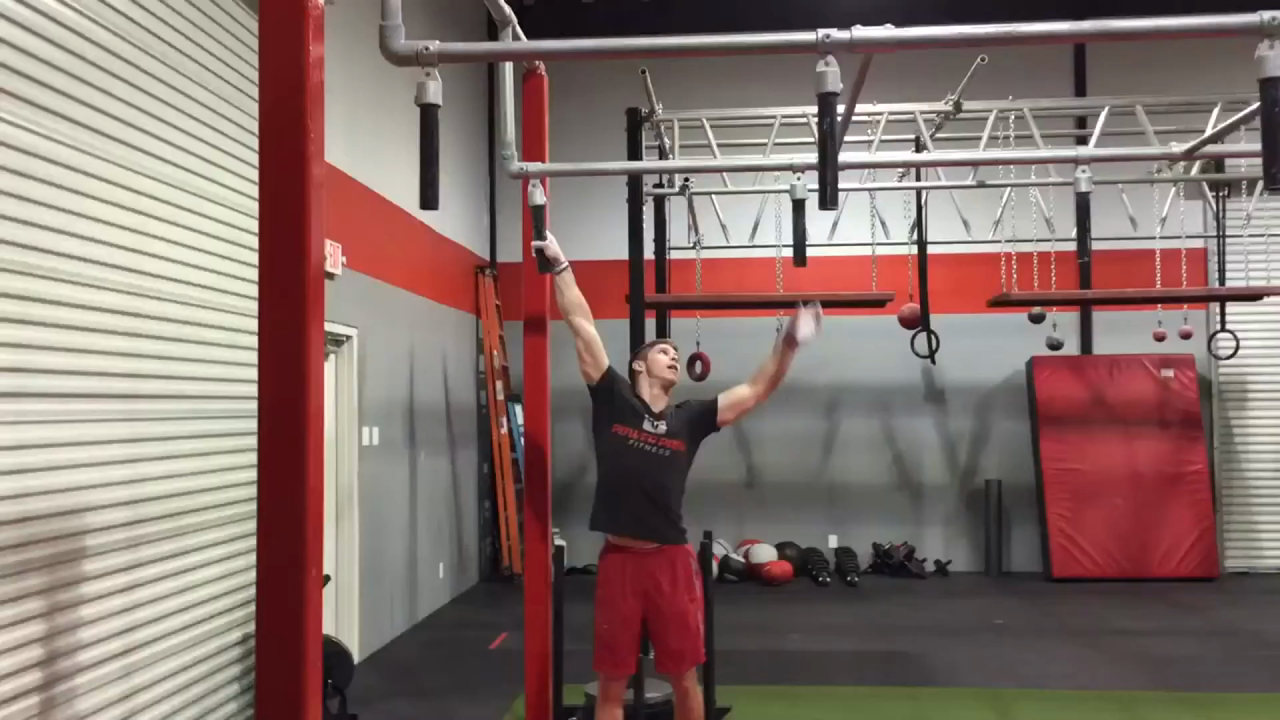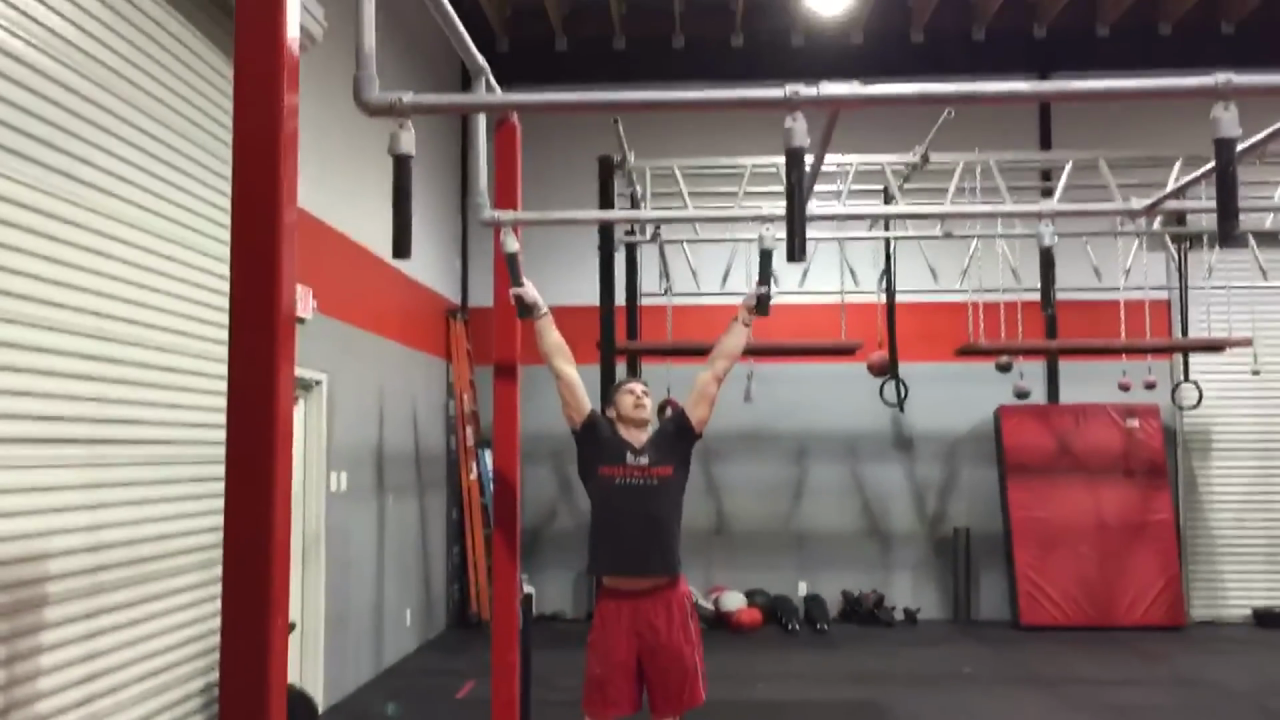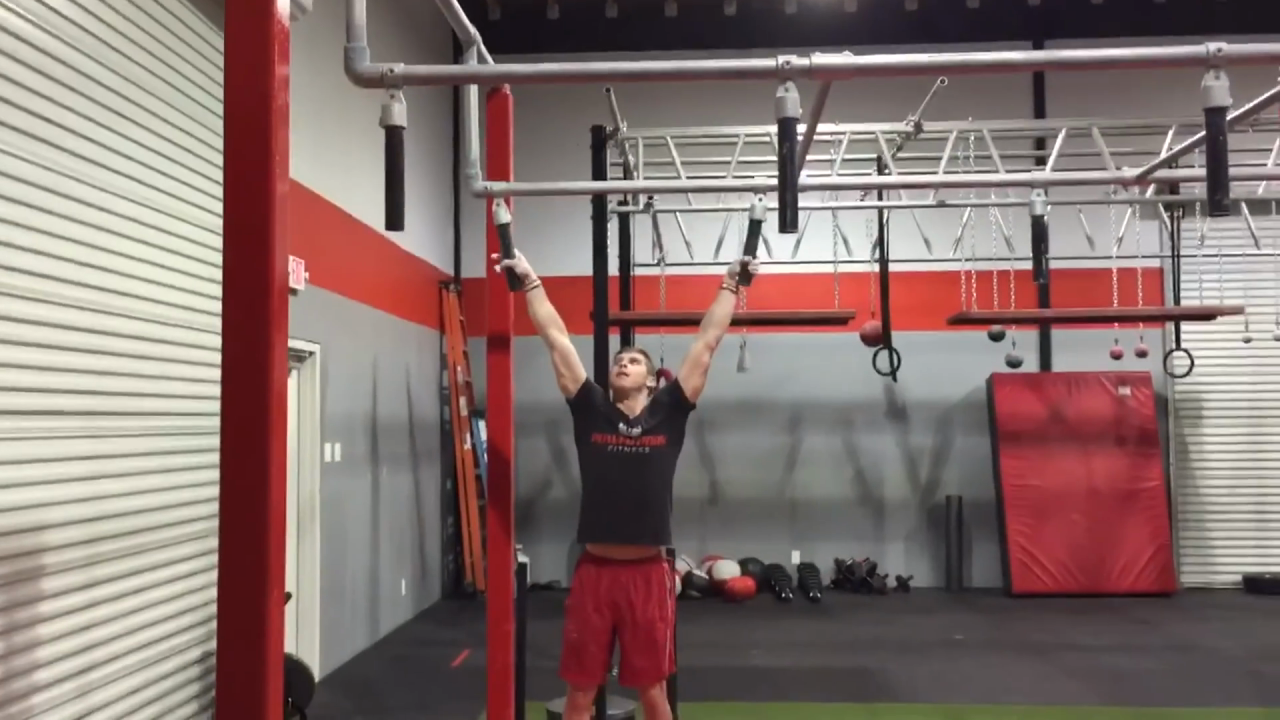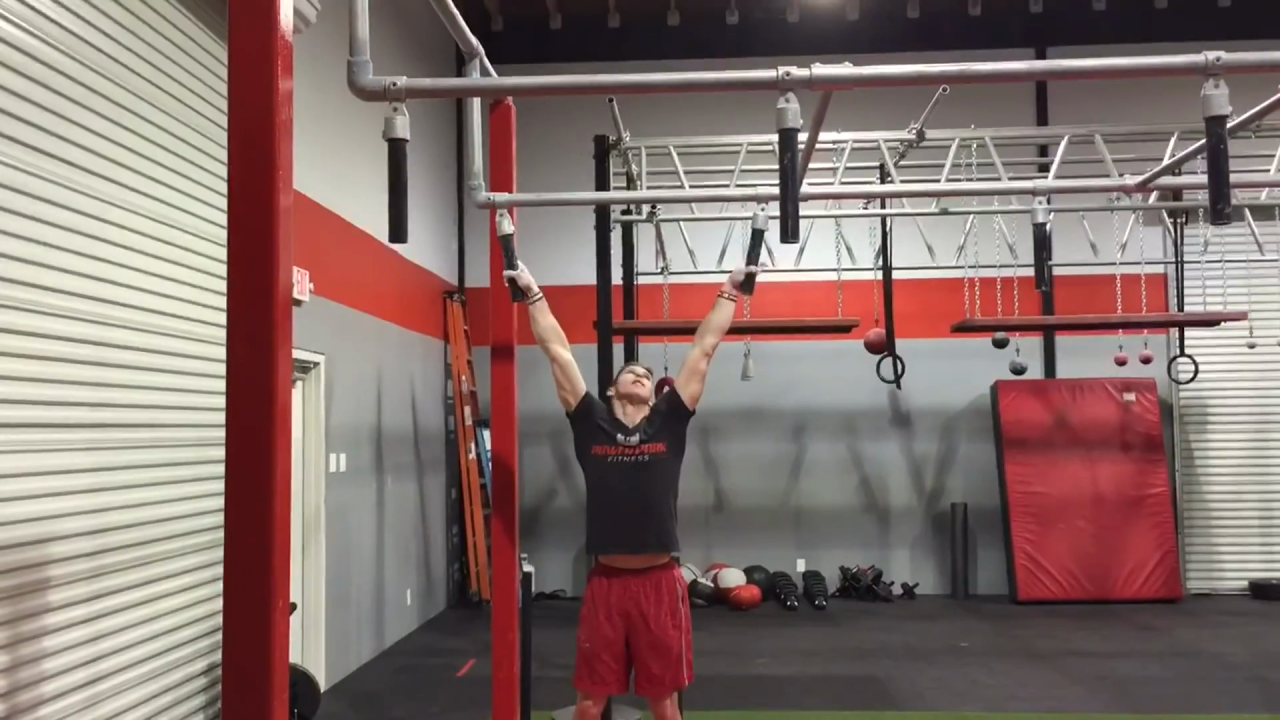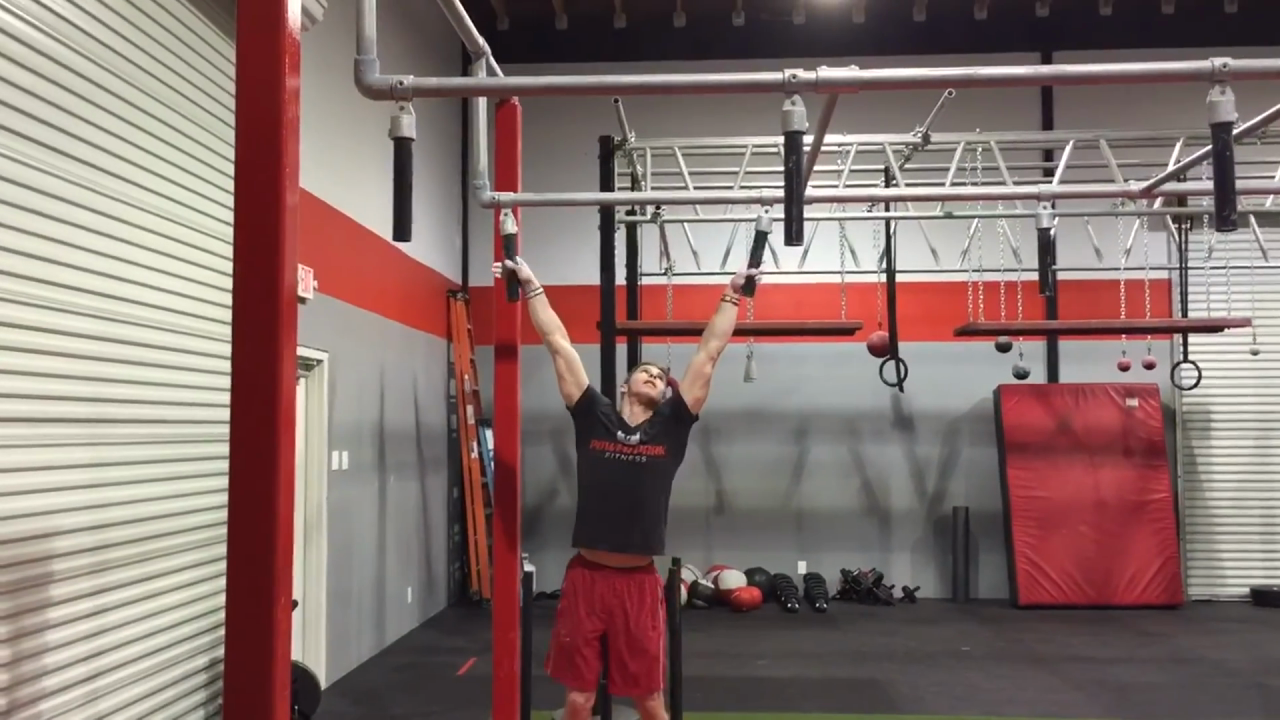
dt=0.7s
person 1, frame 1
left shoulder: (690, 418)
right shoulder: (613, 401)
left elbow: (756, 390)
right elbow: (582, 328)
left wrist: (789, 345)
right wrist: (560, 266)
left hip: (671, 559)
right hip: (620, 560)
left knee: (685, 676)
right knee: (612, 679)
person 1, frame 2
left shoulder: (674, 441)
right shoulder: (596, 443)
left elbow: (715, 372)
right elbow: (564, 370)
left wrist: (745, 314)
right wrist: (539, 309)
left hip: (667, 602)
right hip: (615, 604)
person 1, frame 3
left shoulder: (669, 412)
right shoulder: (590, 410)
left elbow: (706, 341)
right elbow: (558, 341)
left wrist: (730, 283)
right wrist: (530, 279)
left hip: (647, 572)
right hip: (594, 571)
person 1, frame 4
left shoulder: (669, 422)
right shoulder: (591, 422)
left elbow: (704, 348)
right elbow: (558, 352)
left wrist: (730, 291)
right wrist: (532, 292)
left hip: (660, 582)
right hip: (606, 582)
person 1, frame 5
left shoulder: (671, 426)
right shoulder: (593, 417)
left elbow: (709, 353)
right elbow: (559, 345)
left wrist: (731, 296)
right wrist: (530, 284)
left hip: (639, 582)
right hip: (587, 578)
